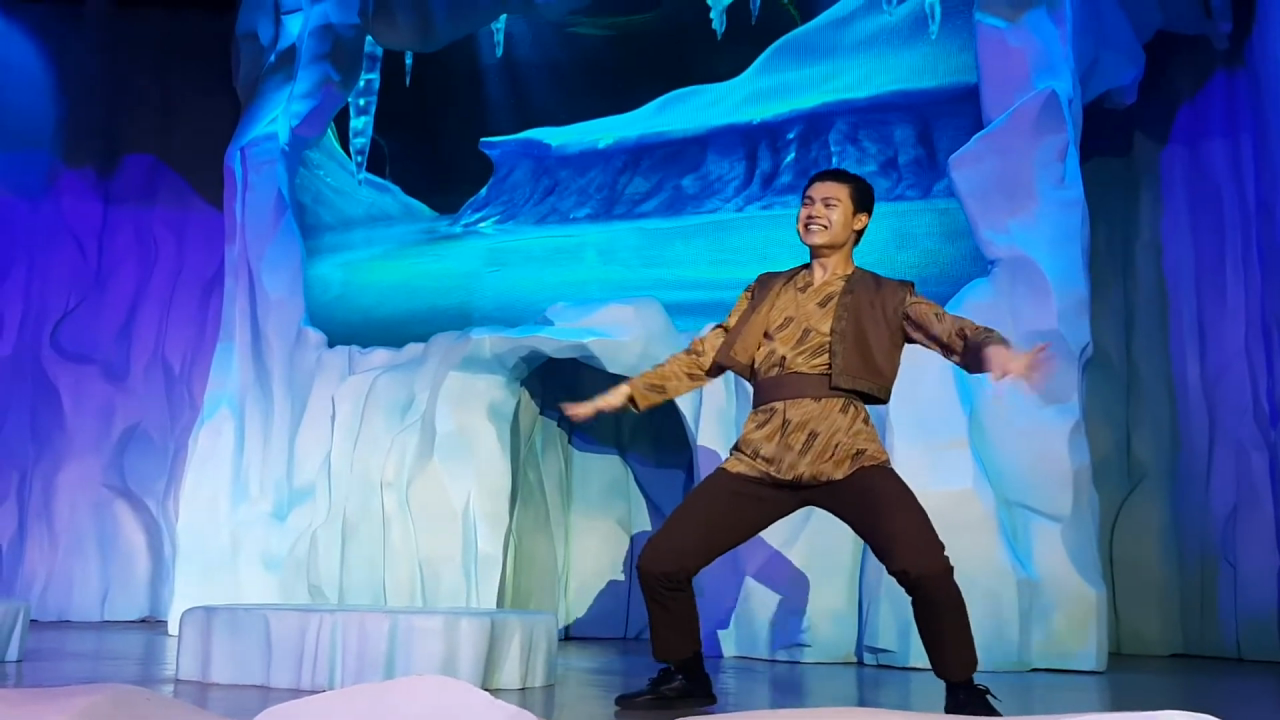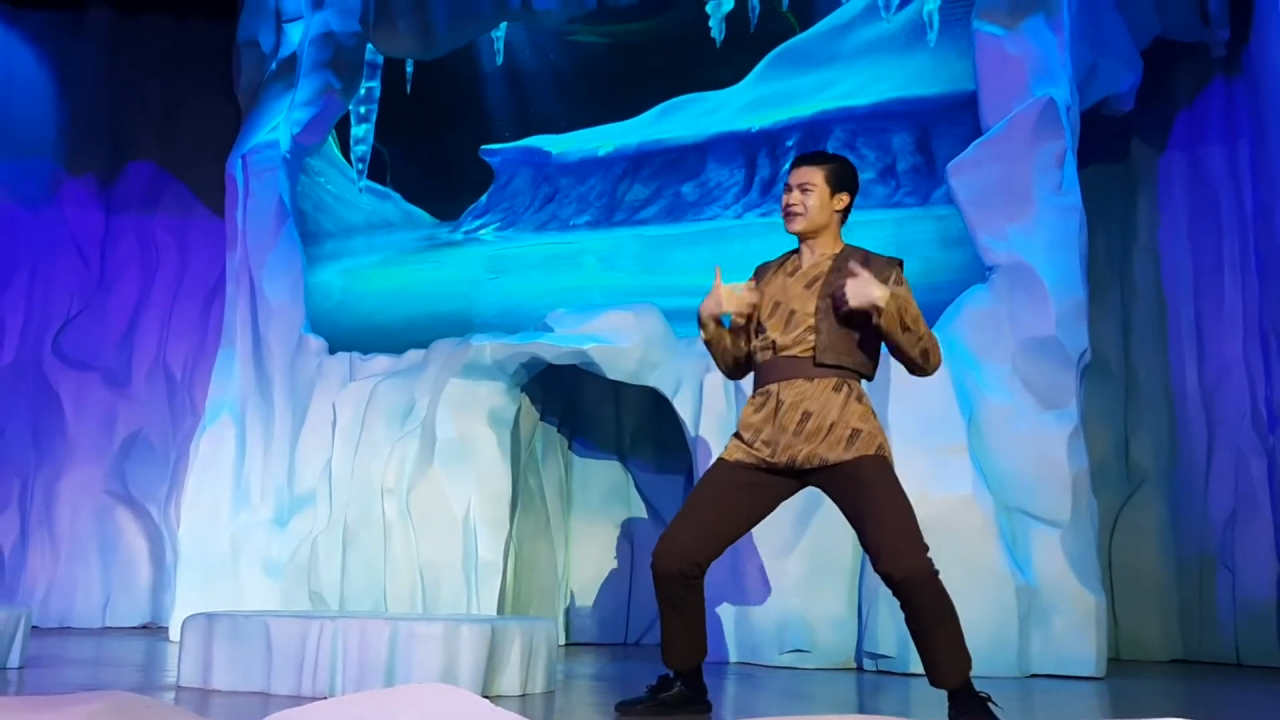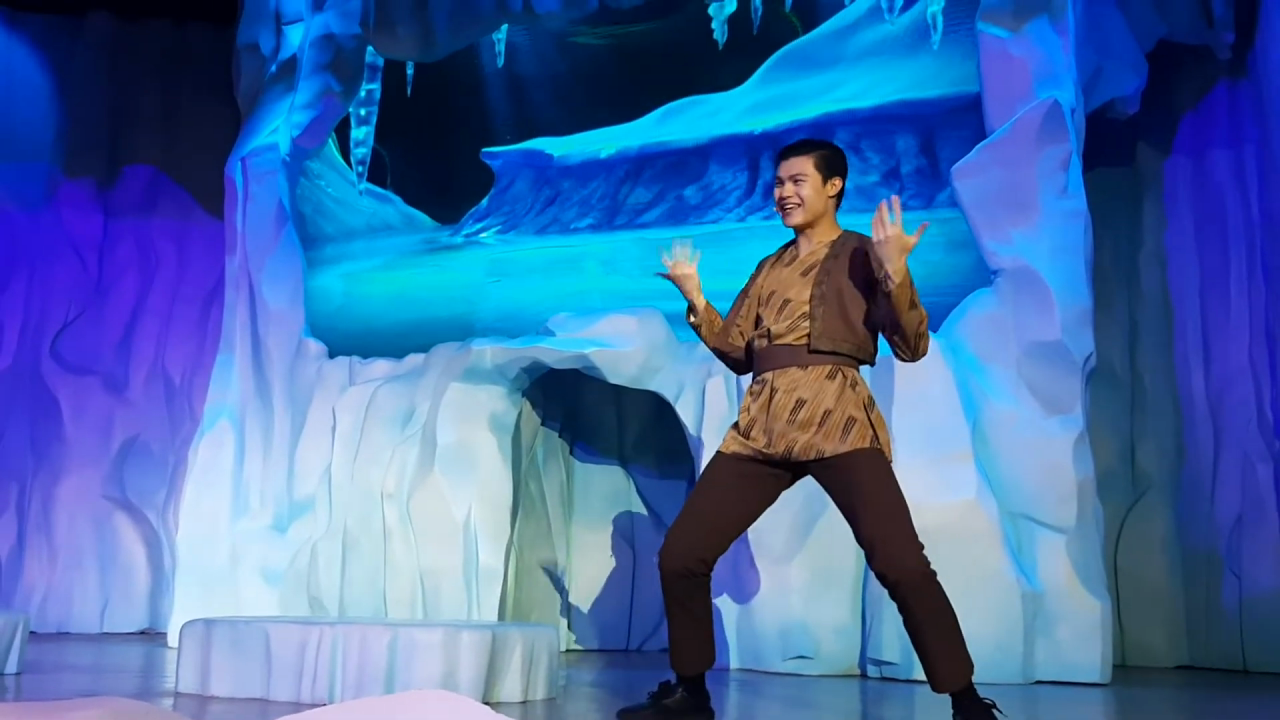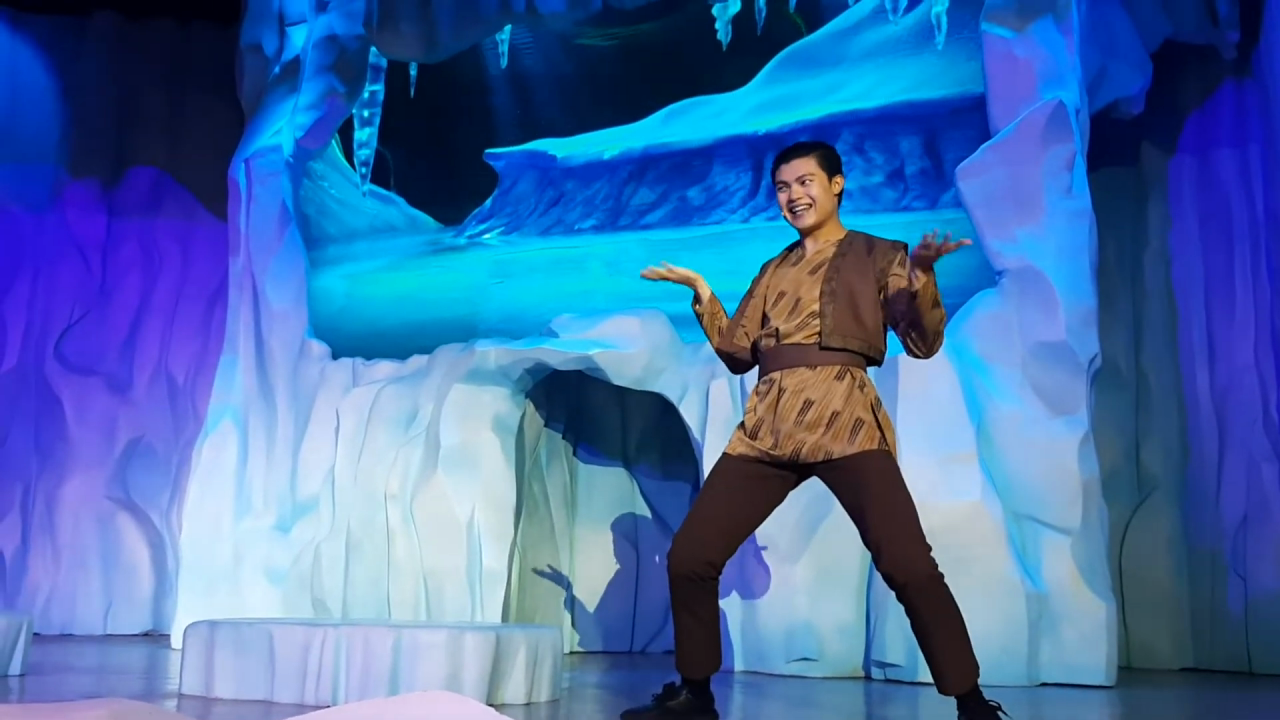
dt=0.4s
person 1, frame 1
left shoulder: (888, 298)
right shoulder: (767, 290)
left elbow: (961, 337)
right elbow: (707, 355)
left wrist: (997, 351)
right wrist: (626, 392)
left hip: (847, 455)
right hip: (761, 458)
left knee: (926, 568)
right knee: (658, 564)
person 1, frame 2
left shoulder: (875, 270)
right shoulder: (766, 276)
left elbow: (926, 361)
right elbow: (733, 361)
left wrist: (885, 303)
right wrist: (711, 317)
left hip: (843, 434)
right hip: (761, 438)
left knee: (908, 568)
right knee: (672, 558)
person 1, frame 3
left shoulder: (866, 254)
right shoulder: (769, 268)
left elbow: (911, 347)
right elbow: (738, 353)
left wrist: (895, 269)
right wrist: (693, 295)
left hip: (838, 423)
right hip: (760, 428)
left knee: (901, 564)
right knee: (680, 556)
person 1, frame 4
left shoulder: (879, 255)
right shoulder: (773, 270)
left elbow: (924, 342)
right elbow: (738, 354)
left wrist: (920, 275)
right wrist: (702, 293)
left hip: (845, 422)
right hip: (767, 428)
left knee: (909, 565)
right knee: (688, 558)
